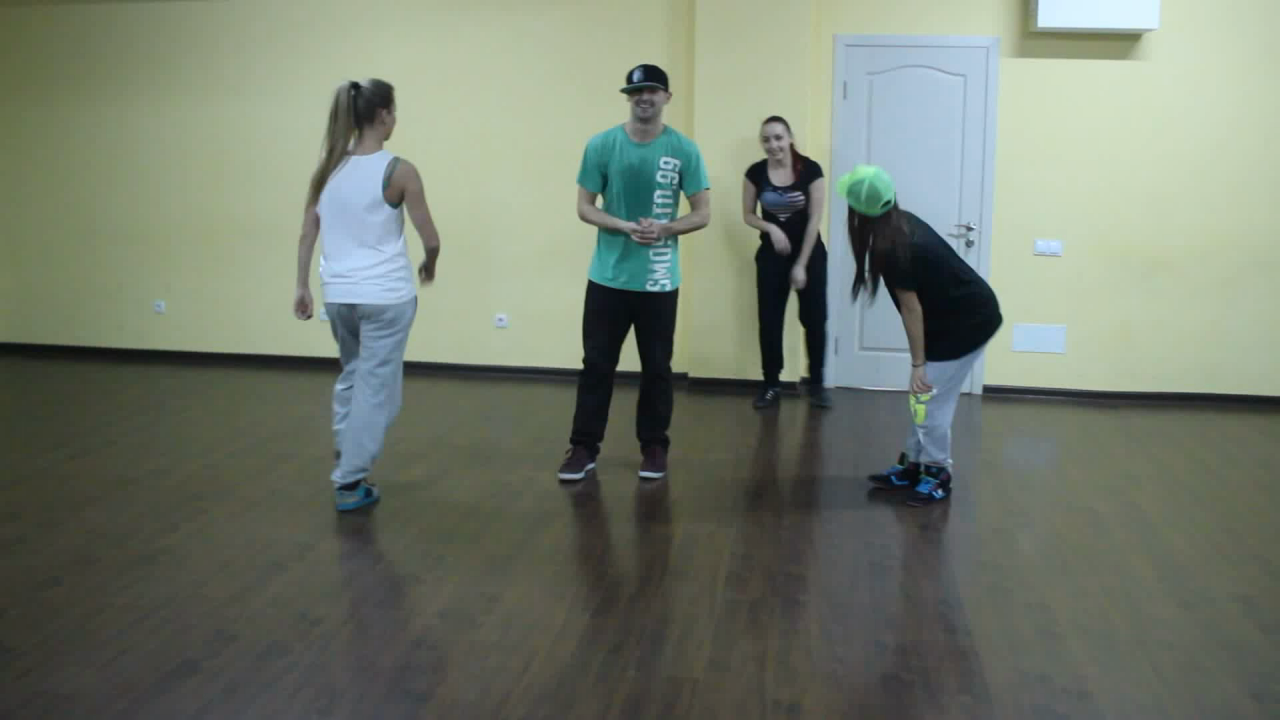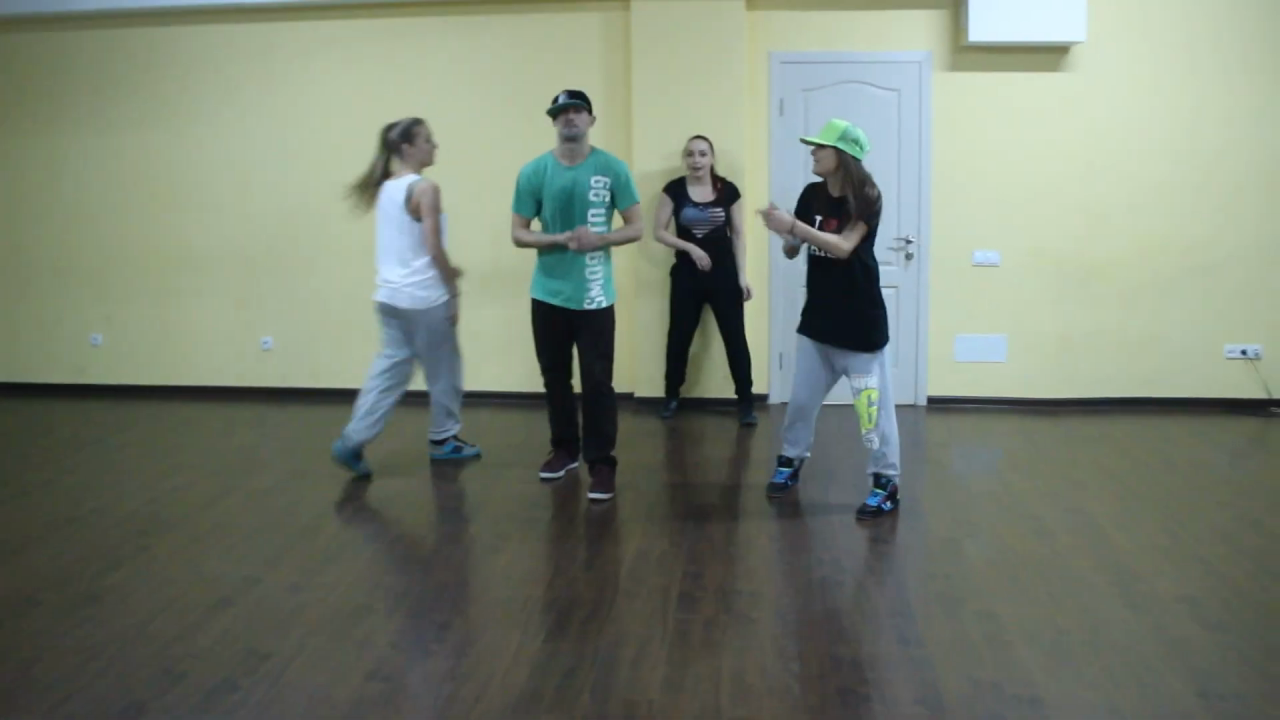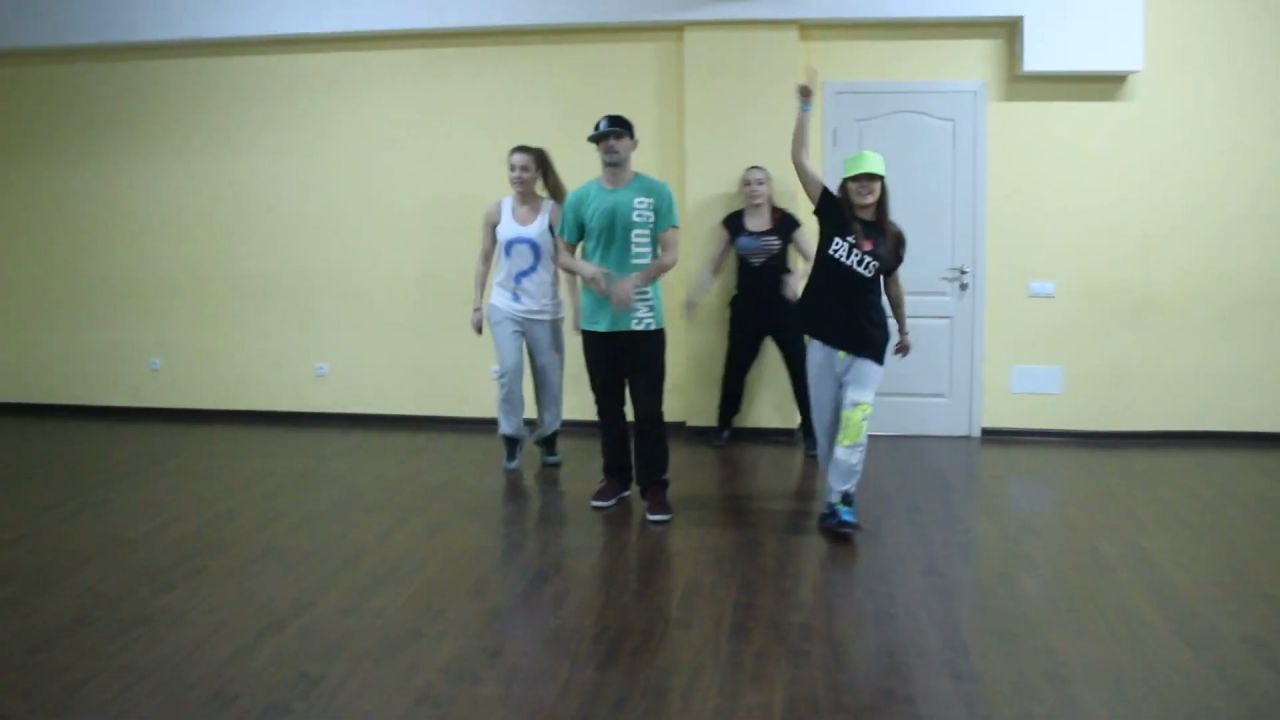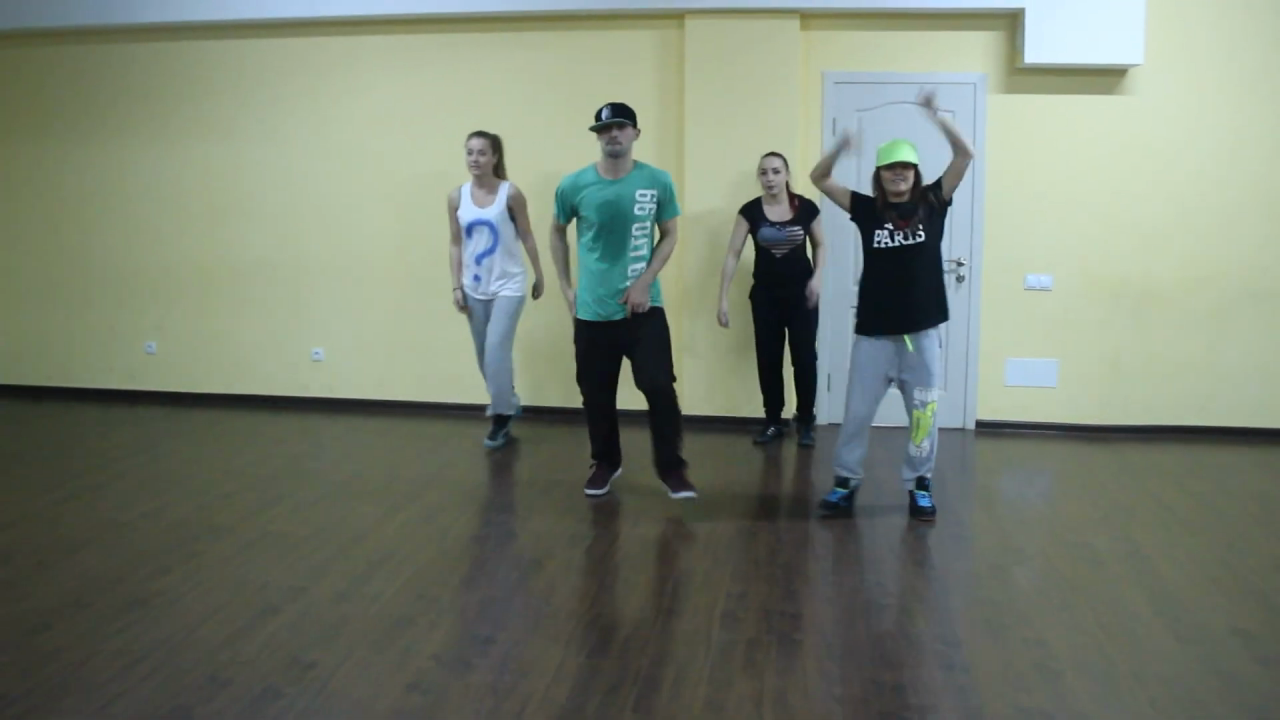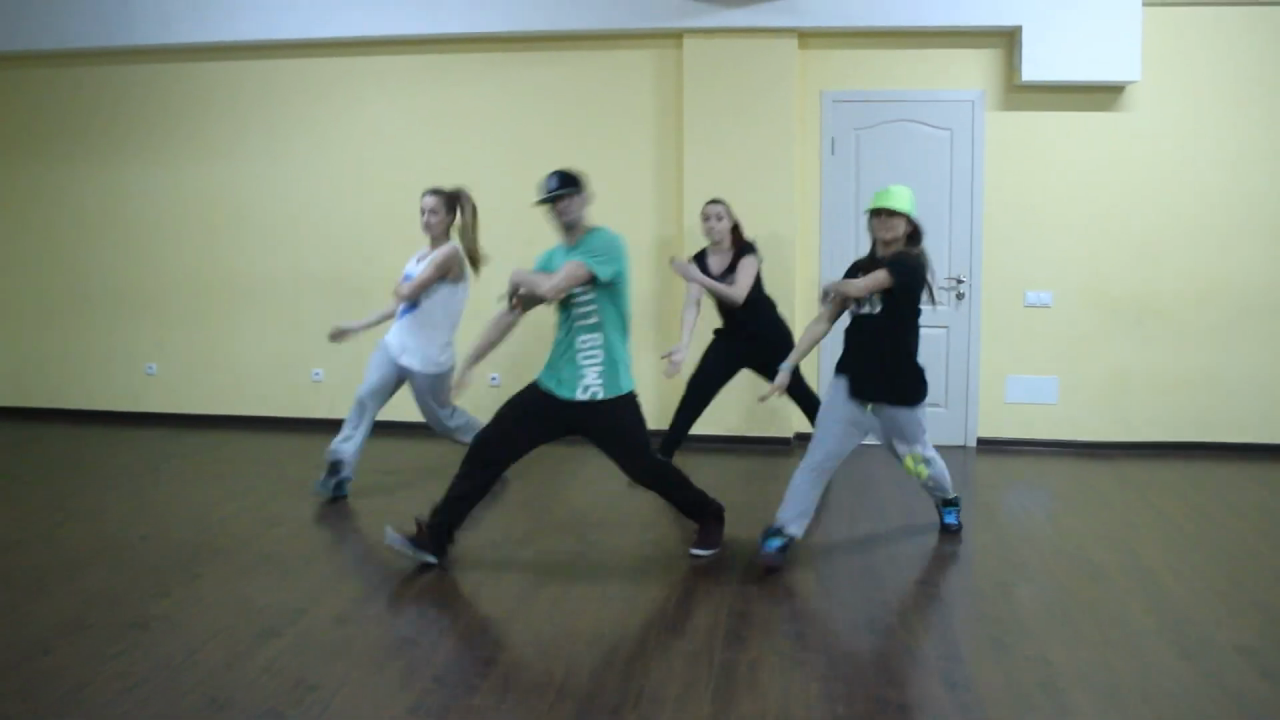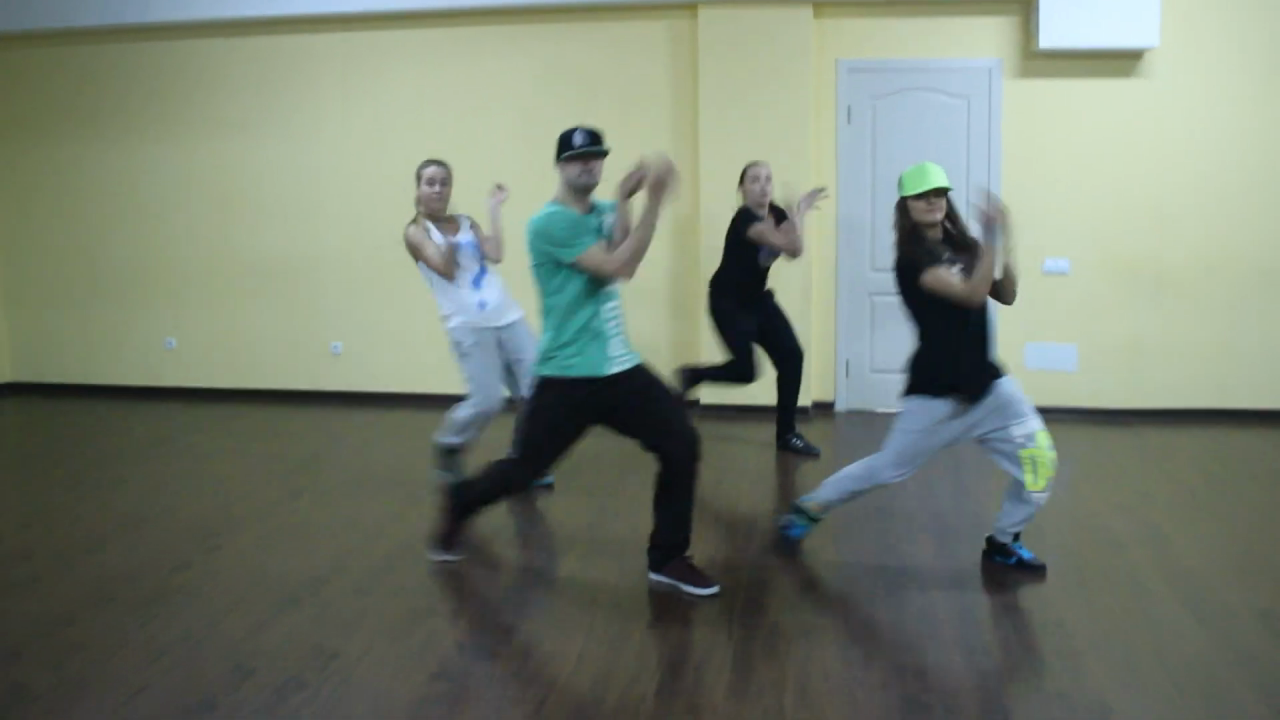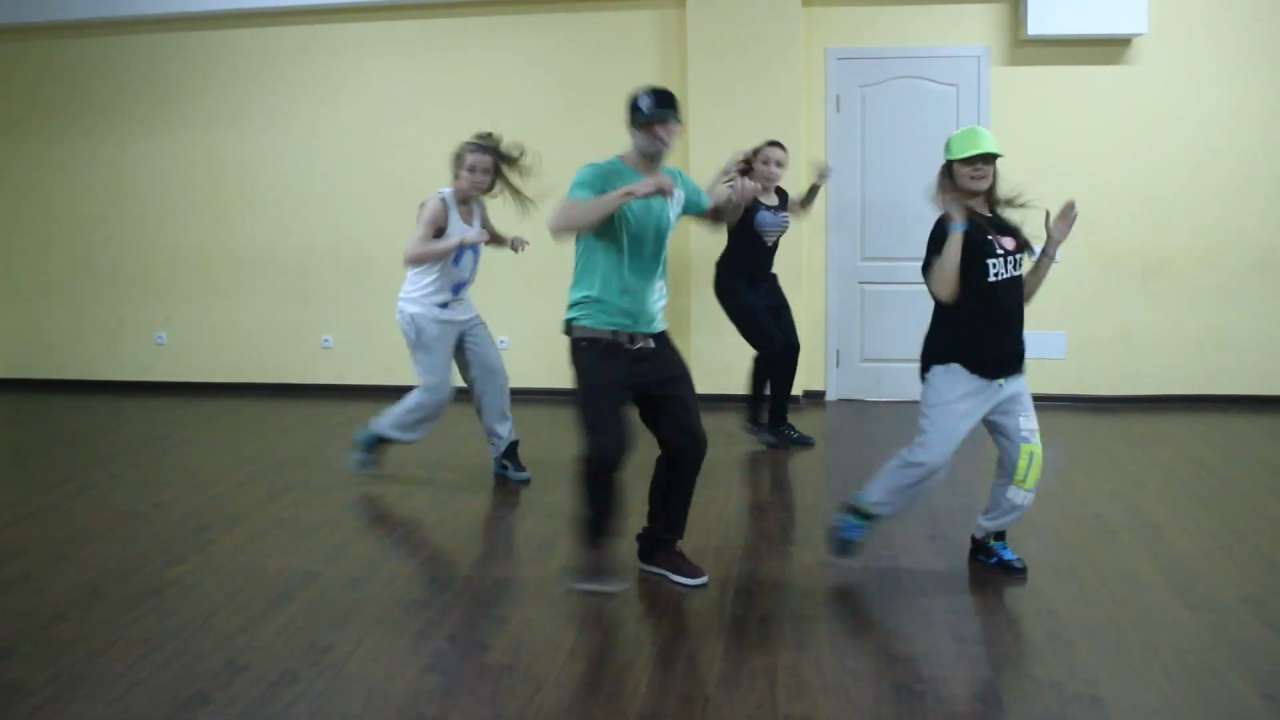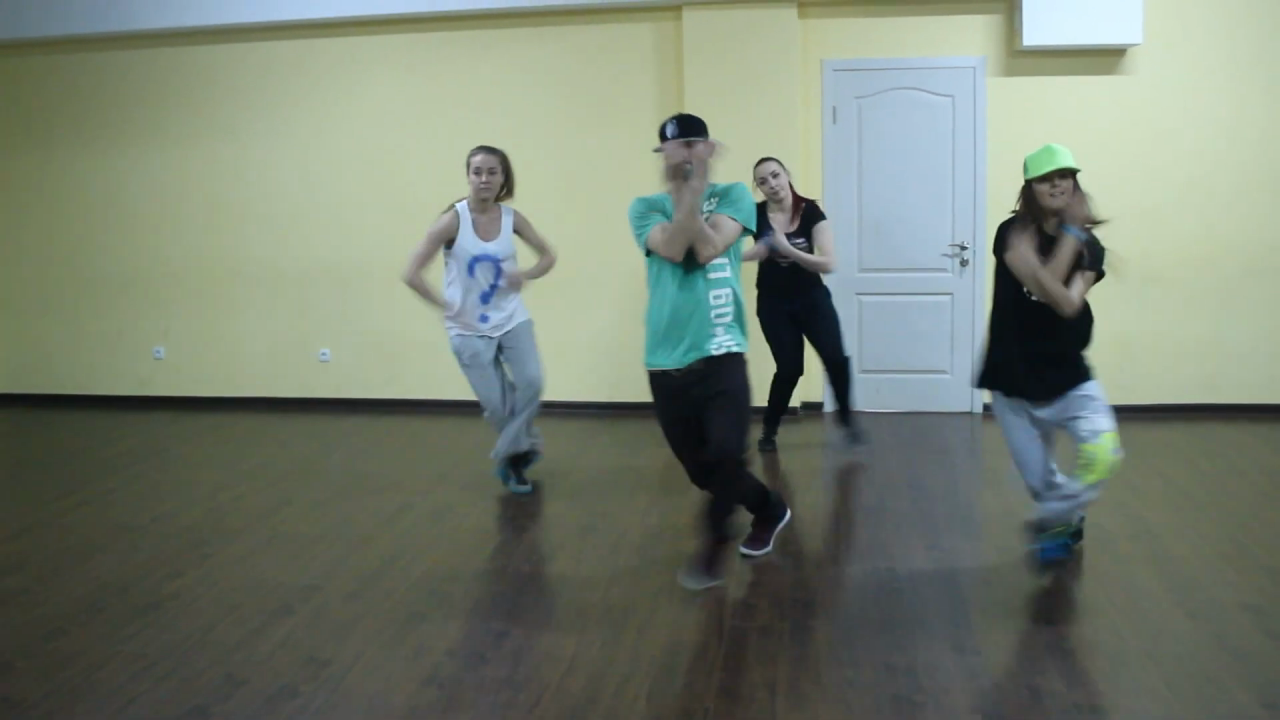
dt=0.7s
person 1, frame 1
left shoulder: (685, 150)
right shoulder: (601, 146)
left elbow: (702, 213)
right elbow: (584, 208)
left wrist: (664, 230)
right wrist: (626, 227)
left hip: (659, 282)
right hip: (608, 278)
left knee: (656, 366)
right knee: (596, 364)
left ankle: (654, 444)
right ankle: (584, 447)
person 1, frame 2
left shoulder: (612, 169)
right shoulder: (533, 172)
left elbow: (636, 228)
right elbow: (519, 234)
left wrist: (599, 239)
right wrist: (562, 239)
left hip: (595, 298)
right hip: (548, 295)
left knee: (597, 382)
right knee: (555, 379)
left ankle: (601, 463)
right ankle: (565, 448)
person 1, frame 3
left shoulder: (656, 192)
right shoulder: (579, 198)
left elbow: (669, 253)
right elbow: (564, 255)
left wrist: (635, 282)
right wrist: (587, 270)
left hip: (643, 322)
right hip: (596, 322)
left knee: (648, 407)
right knee: (608, 405)
left ankle: (654, 486)
right ankle: (616, 477)
person 1, frame 4
left shoulder: (657, 181)
right shoulder: (572, 185)
left elbow: (669, 236)
right elbow: (557, 233)
left wrist: (645, 281)
right wrist: (566, 288)
left hip: (643, 306)
right hip: (592, 311)
left knee: (659, 386)
right knee: (597, 396)
left ankle: (672, 467)
right ankle: (606, 463)
person 1, frame 5
left shoulder: (606, 244)
right shoulder: (550, 255)
left elbow: (553, 288)
right elbow: (513, 311)
left wrist: (524, 278)
right wrist: (469, 361)
left hip: (608, 394)
right hip: (554, 387)
left knee: (646, 469)
right knee: (487, 449)
left ankle: (709, 518)
right ankle: (431, 537)
person 1, frame 6
left shoulder: (603, 212)
right shoulder: (548, 223)
left elbow: (624, 249)
right elbow: (619, 268)
left wrist: (633, 201)
right wrist: (651, 201)
left hip: (621, 368)
right hip: (564, 376)
left knee: (681, 444)
right knee: (524, 469)
left ankle: (668, 557)
right ankle: (456, 512)
person 1, frame 7
left shoulder: (677, 183)
right shoulder: (600, 175)
left elbow: (717, 216)
right elbow: (562, 226)
left wrist: (737, 194)
right wrist: (630, 190)
left hip: (652, 336)
right hip: (599, 336)
left knee: (687, 443)
right knee: (608, 445)
left ankle: (659, 544)
right ankle: (596, 546)
person 1, frame 8
left shoulder: (734, 196)
right shoulder: (646, 207)
left elbow: (709, 248)
right elbow: (674, 249)
left wrist: (690, 193)
right wrist: (684, 190)
left hip: (721, 358)
right hip: (667, 366)
left knee: (727, 453)
right knee: (704, 468)
left ankle: (713, 551)
right ankle: (770, 511)
person 2, frame 1
left shoulder: (891, 248)
right shoulder: (900, 225)
left elbow: (911, 312)
left wrist: (918, 366)
left hip: (967, 323)
right hip: (961, 313)
left knee: (929, 397)
right knee: (922, 397)
left ankle: (938, 475)
right ankle: (913, 465)
person 2, frame 2
left shoulder: (865, 199)
right shoulder: (812, 195)
left elbow: (843, 247)
right elbow: (791, 250)
left wrist: (793, 225)
right wrist: (786, 233)
left hip: (861, 320)
right hip: (818, 316)
left knee: (871, 401)
right knee: (802, 397)
left ankle: (885, 484)
right ankle: (790, 461)
person 2, frame 3
left shoulder: (890, 235)
right shoulder: (832, 206)
right elbow: (798, 159)
left wrist: (904, 329)
right wrist: (805, 108)
left hip: (865, 343)
right hip: (823, 338)
left knee: (854, 420)
right knee: (825, 422)
left ankle: (844, 499)
right ankle: (839, 485)
person 2, frame 4
left shoulder: (931, 204)
right shoulder: (866, 207)
left elbow: (964, 154)
right elbow: (819, 180)
left wrist: (936, 116)
right wrist: (839, 147)
left hip: (921, 330)
right hip: (874, 332)
left knee: (923, 411)
right knee: (857, 412)
left ankle: (920, 485)
right ankle: (845, 482)
person 2, frame 5
left shoulder: (911, 262)
right shoulder: (862, 266)
left elbow: (855, 290)
right elbow: (824, 322)
left wrist: (832, 290)
right wrist: (786, 368)
left hip: (899, 386)
right hip: (850, 380)
left knee: (918, 459)
right knee: (820, 457)
left ankle: (946, 500)
right ankle: (780, 534)
person 2, frame 6
left shoulder: (963, 243)
right shoulder: (912, 257)
left elbow: (1007, 295)
right elbow: (972, 292)
left wrist: (1001, 249)
right wrist: (994, 236)
left hip: (986, 380)
right hip: (938, 389)
left knee: (1039, 459)
right knee: (888, 468)
left ankle: (1003, 542)
right ankle: (808, 510)
person 2, frame 7
left shoulder: (1004, 226)
right shoulder: (954, 227)
left elbow: (1022, 294)
right elbow: (943, 293)
left wrist: (1053, 246)
right wrist: (957, 224)
left hip: (1006, 370)
right hip: (958, 364)
left knee: (1028, 457)
right knee: (931, 454)
left ankle: (988, 540)
right ankle: (863, 511)
person 2, frame 8
left shoulder: (1091, 246)
right shoulder: (1014, 233)
left elbow: (1068, 306)
right elbow: (1033, 279)
right wrist: (1071, 233)
left hip: (1070, 380)
right hip: (1012, 382)
left knee: (1104, 456)
right knee: (1039, 475)
left ankle: (1060, 518)
right ankle: (1059, 519)
person 3, frame 1
left shoulder: (328, 169)
right shoulder: (400, 171)
left elbow: (307, 233)
right elbow: (430, 238)
left wrist: (302, 286)
right wrist: (430, 266)
left hip: (338, 293)
right hip: (388, 296)
left knee: (351, 375)
right knee: (375, 384)
left ankle: (348, 449)
right ankle: (349, 482)
person 3, frame 2
left shoulder: (383, 188)
right shoulder: (425, 189)
right elbow: (434, 249)
left wrist: (447, 269)
right wrist: (453, 290)
left hip: (390, 295)
right hip: (424, 297)
left knee: (389, 369)
right knee: (444, 367)
left ankle: (352, 442)
right ankle: (443, 438)
person 3, frame 3
left shoulder: (553, 212)
right shoulder: (496, 212)
right elbow: (484, 261)
left wrist: (577, 306)
right wrist: (476, 306)
left hip: (544, 310)
right hip: (504, 307)
left knee: (549, 377)
right knee: (509, 371)
left ankle: (548, 437)
right ankle: (513, 437)
person 3, frame 4
left shoulder: (511, 193)
right shoulder: (456, 197)
left elbow: (526, 238)
right elbow: (456, 244)
left wrist: (539, 276)
right wrist: (457, 286)
left hip: (508, 286)
right hip: (475, 289)
left knee: (496, 350)
right knee: (484, 354)
left ankle: (502, 415)
right ankle: (504, 406)
person 3, frame 5
left shoulder: (449, 254)
right shoulder: (424, 253)
left elbow: (406, 294)
right elbow: (402, 305)
left wrist: (398, 282)
right wrist: (356, 326)
left hip: (429, 356)
right hip: (396, 345)
left knee: (439, 415)
right knee: (365, 399)
right ankle: (338, 472)
person 3, frame 6
left shoulder: (466, 223)
right shoulder: (416, 231)
left elbow: (494, 256)
right elbow: (447, 270)
left wrist: (494, 209)
right wrist: (425, 219)
left hip: (509, 319)
right hip: (470, 326)
left knee: (537, 387)
right knee: (487, 401)
right ankle: (449, 447)
person 3, frame 7
left shoulder: (477, 208)
right shoulder: (437, 205)
left elbow: (490, 237)
right elbow: (412, 256)
left wrist: (506, 240)
right wrist: (459, 240)
left hip: (461, 312)
right hip: (424, 312)
left knee: (491, 379)
right knee: (437, 392)
left ankle: (504, 453)
right ankle: (376, 436)
person 3, frame 8
left shoulder: (512, 218)
right shoulder: (453, 219)
left elbow: (548, 257)
right elbow: (413, 275)
left wrist: (526, 274)
right wrist: (451, 310)
left hip: (512, 320)
right hip: (469, 329)
left knee: (529, 383)
right knee: (495, 404)
left ankle: (516, 453)
right ankle: (511, 453)
person 4, frame 1
left shoulder: (811, 170)
right shoulder: (755, 173)
left elbow: (815, 221)
right elbow: (748, 216)
left wrist: (802, 265)
right wrist: (771, 229)
left hip: (809, 254)
right hip: (772, 255)
left knee: (813, 319)
right knee: (769, 321)
left ankle: (816, 384)
right ankle: (771, 385)
person 4, frame 2
left shoulder: (728, 190)
right shoulder: (673, 190)
left elbow: (738, 236)
right elbow: (659, 232)
left wrist: (743, 275)
right wrist: (689, 247)
left hip: (723, 273)
right hip: (686, 274)
left knee: (735, 336)
right knee: (679, 336)
left ankle: (745, 402)
right ankle: (672, 396)
person 4, frame 3
left shoulder: (786, 221)
right shoulder: (732, 222)
left elbow: (810, 259)
right elbow: (716, 263)
left wrist: (799, 277)
right wrist: (696, 292)
left hip: (782, 303)
right hip: (746, 303)
left knee: (799, 366)
right knee: (735, 366)
left ankle: (810, 432)
right ankle: (724, 426)
person 4, frame 4
left shoulder: (806, 208)
right shoulder: (750, 211)
left elbow: (819, 246)
right elbow: (733, 255)
left wrist: (817, 277)
right wrist: (724, 298)
left hip: (800, 292)
right hip: (765, 293)
left knee: (805, 357)
right knee: (768, 359)
left ankle: (805, 422)
right ankle: (774, 421)
person 4, frame 5
left shoulder: (746, 252)
right shoulder: (700, 259)
left elbow: (737, 295)
right elbow: (691, 305)
left wrist: (700, 279)
right wrist: (682, 347)
left hip: (768, 333)
right hip: (732, 334)
left knee: (796, 389)
right knee: (697, 389)
right ankle: (665, 450)
person 4, frame 6
left shoulder: (777, 213)
right shoulder: (747, 221)
left elbow: (795, 251)
right elbow: (787, 243)
left wrist: (795, 218)
right wrist: (800, 212)
left hip: (758, 300)
right hip: (729, 302)
left knee: (792, 358)
right knee: (745, 371)
left ankle: (786, 433)
right ankle: (691, 376)
person 4, frame 7
left shoulder: (780, 194)
left elbow: (798, 210)
right elbow: (725, 216)
left wrist: (816, 185)
left hip: (764, 281)
right hip: (735, 282)
left knee: (789, 347)
right knee: (771, 349)
left ankle: (778, 422)
right ankle: (755, 418)
person 4, frame 8
left shoulder: (811, 212)
right shoulder: (755, 214)
left elbow: (828, 264)
left wrist: (789, 251)
right wrist: (765, 246)
left hip: (811, 297)
right hip: (772, 301)
left knee: (835, 358)
right knee: (789, 367)
left ankle: (845, 417)
right ankle: (770, 429)
